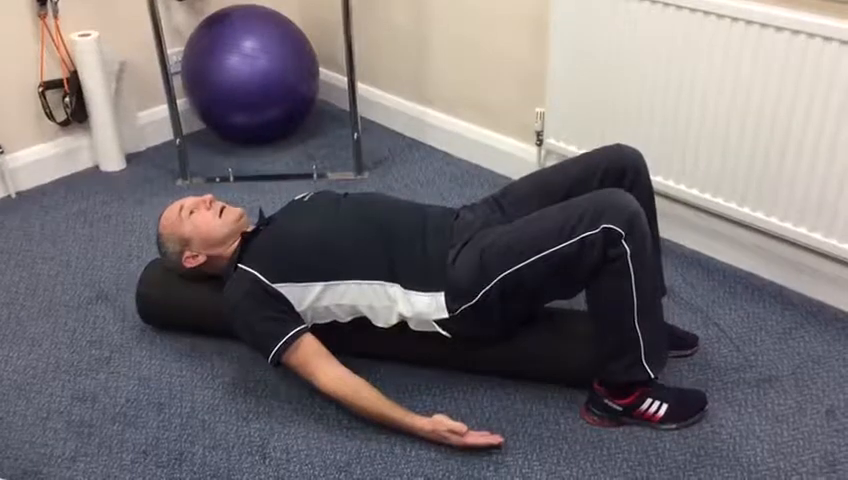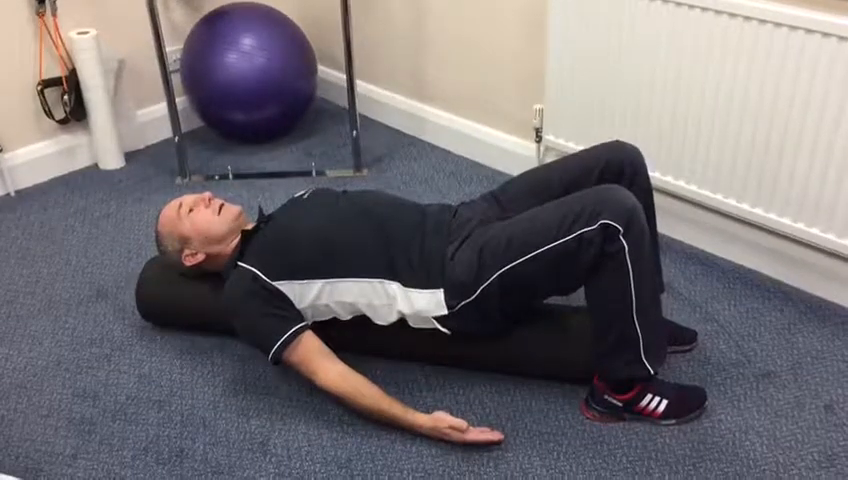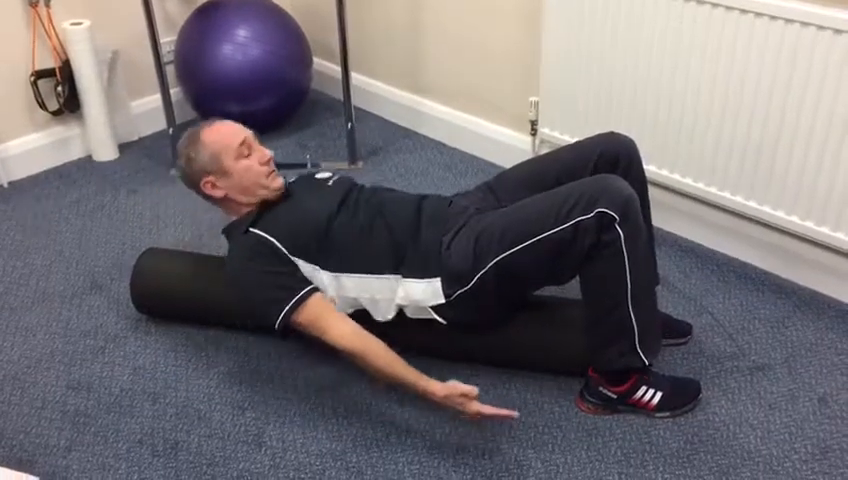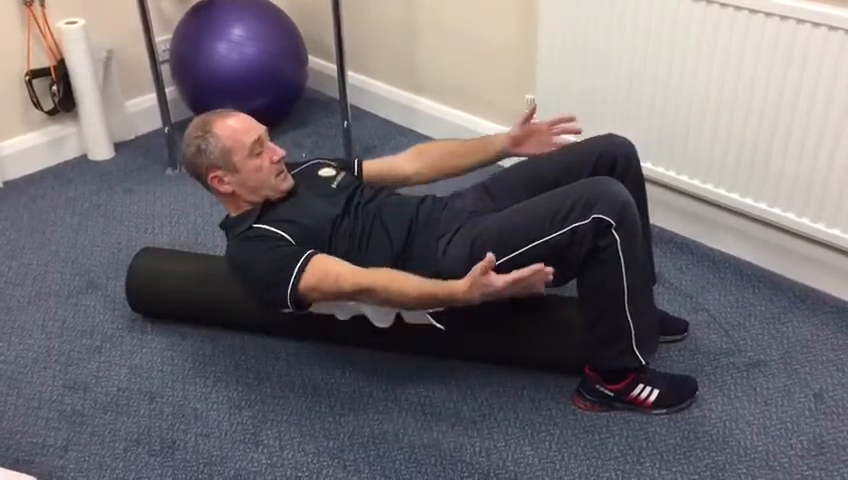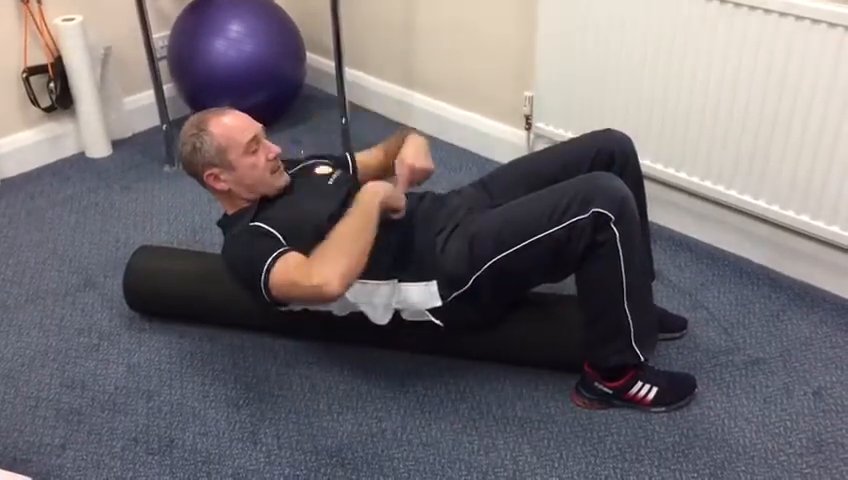
dt=1s
person 1, frame 1
left shoulder: (287, 217)
right shoulder: (249, 290)
right elbow: (322, 371)
right wrist: (419, 425)
left hip: (465, 226)
right hip: (463, 286)
left knee: (619, 165)
right knee: (616, 218)
left ankle: (638, 321)
right ankle: (624, 391)
person 1, frame 2
left shoulder: (286, 215)
right shoulder: (249, 288)
right elbow: (323, 369)
right wrist: (421, 422)
left hip: (461, 223)
right hip: (460, 282)
left knee: (619, 162)
right knee: (614, 213)
left ankle: (635, 317)
right ankle: (623, 386)
person 1, frame 3
left shoulder: (297, 187)
right shoulder: (254, 254)
right elbow: (337, 332)
right wrist: (433, 390)
left hip: (455, 215)
right hip: (455, 273)
left knee: (614, 152)
right knee: (610, 203)
left ankle: (630, 310)
right ankle: (618, 379)
person 1, frame 4
left shoulder: (301, 174)
right shoulder: (255, 247)
left elbow: (409, 165)
right elbow: (360, 284)
left wrist: (509, 146)
right wrist: (466, 291)
left hip: (455, 215)
right hip: (446, 267)
left knee: (611, 154)
right knee: (607, 207)
left ankle: (629, 308)
right ankle: (616, 377)
person 1, frame 5
left shoulder: (295, 170)
right shoulder: (247, 245)
left elbow: (386, 161)
right elbow: (325, 281)
left wrist: (410, 141)
right wrist: (371, 196)
left hip: (452, 212)
right hip: (447, 272)
left knee: (610, 150)
right knee: (605, 202)
left ankle: (628, 307)
right ankle: (614, 374)
